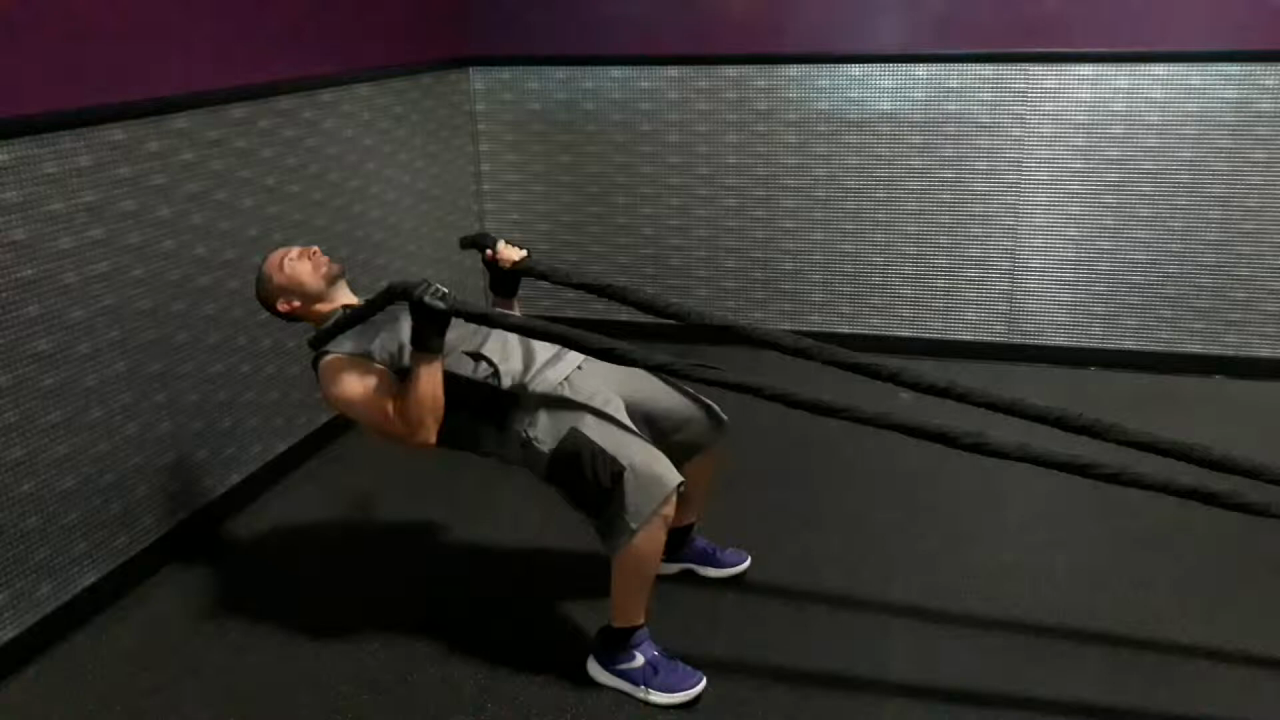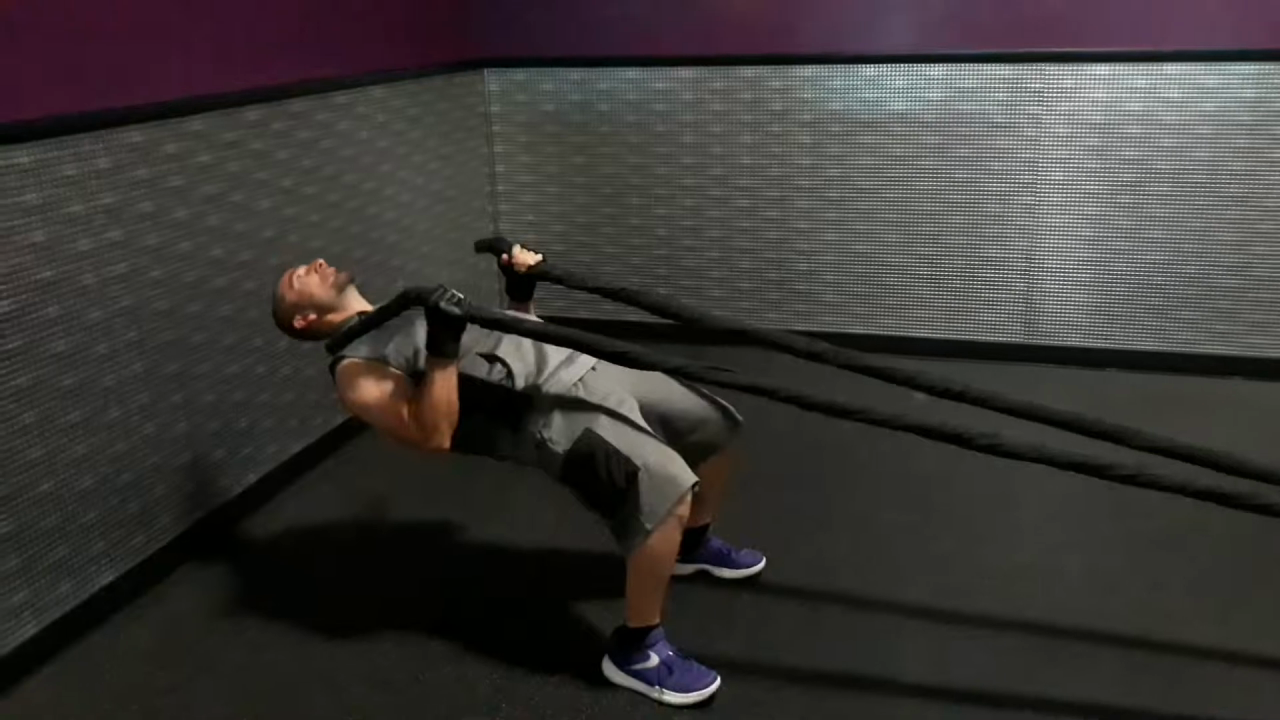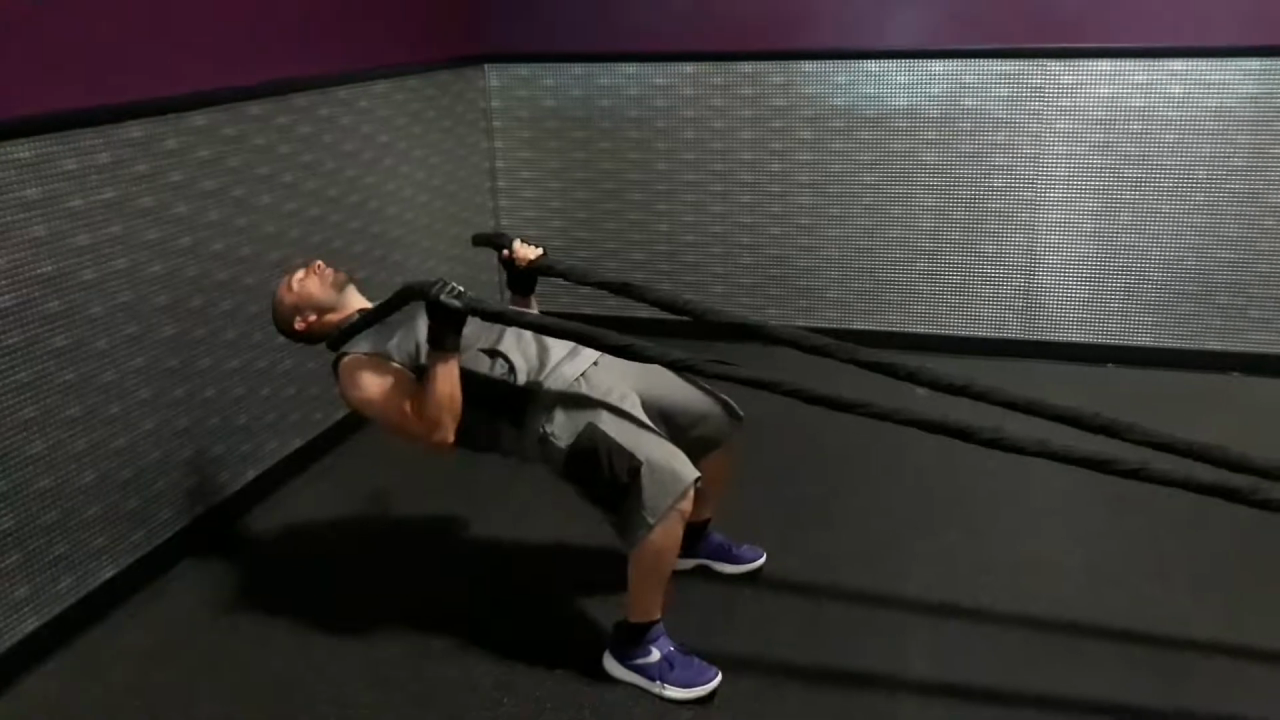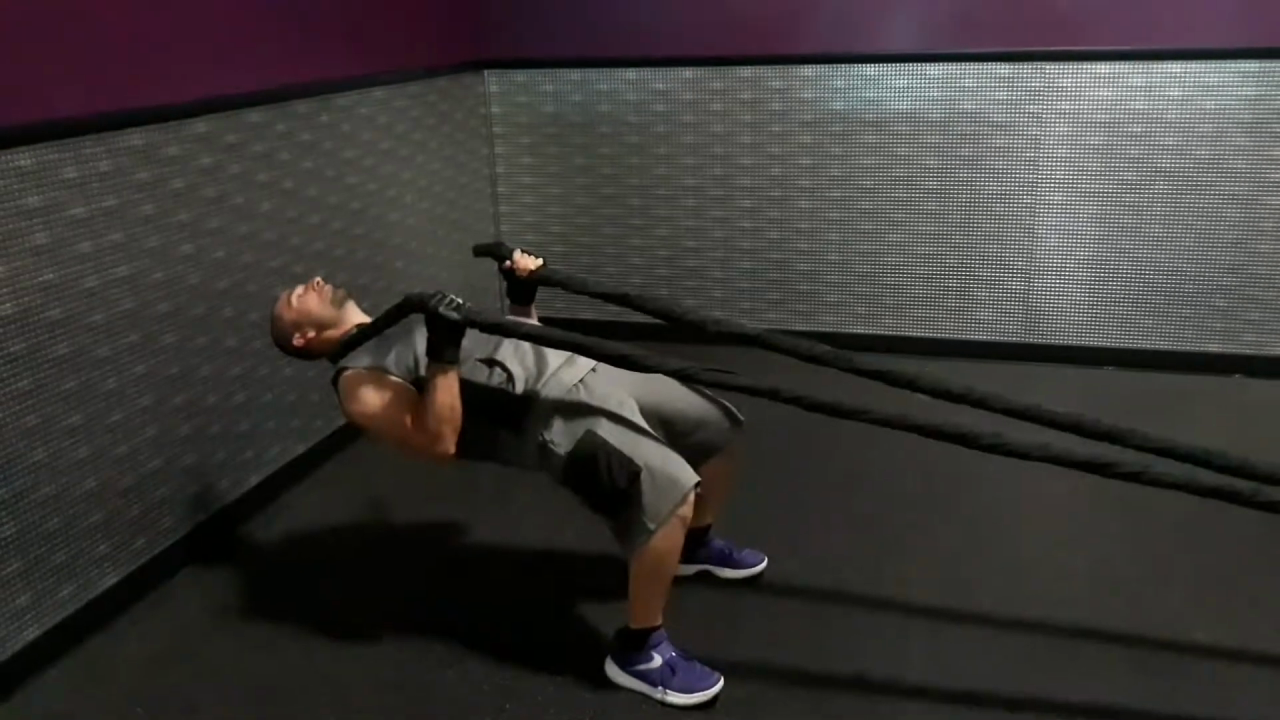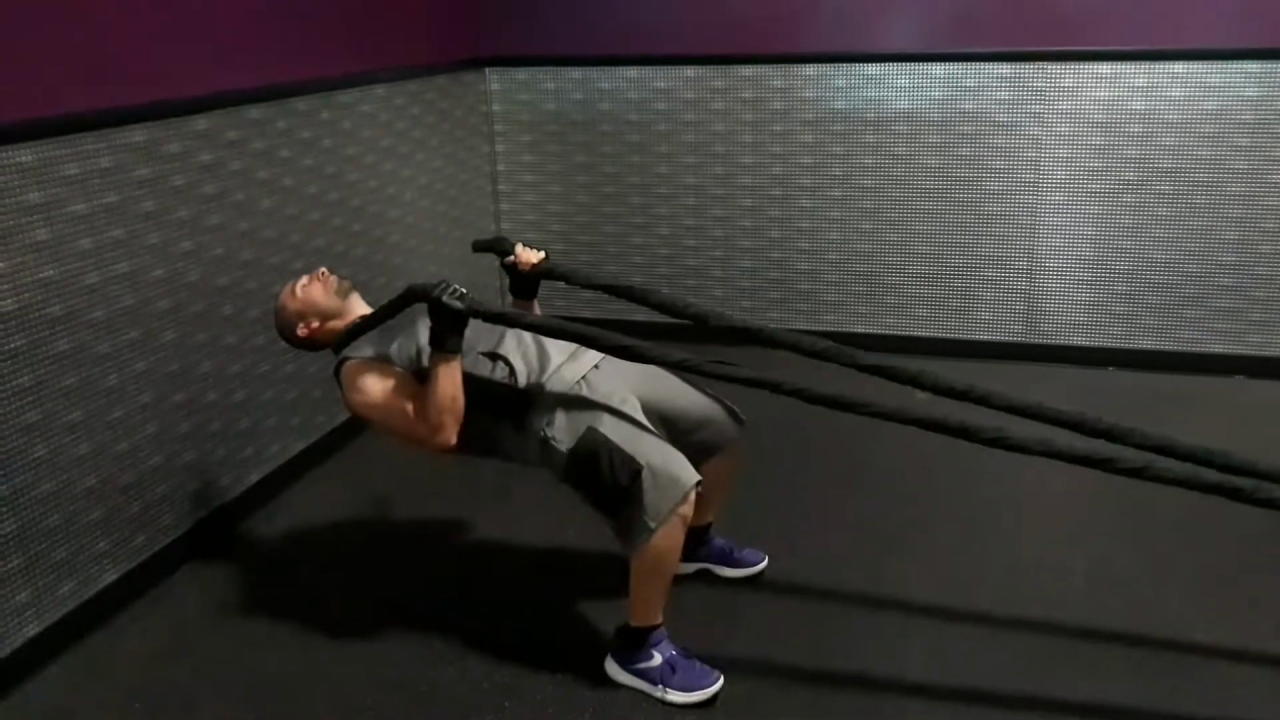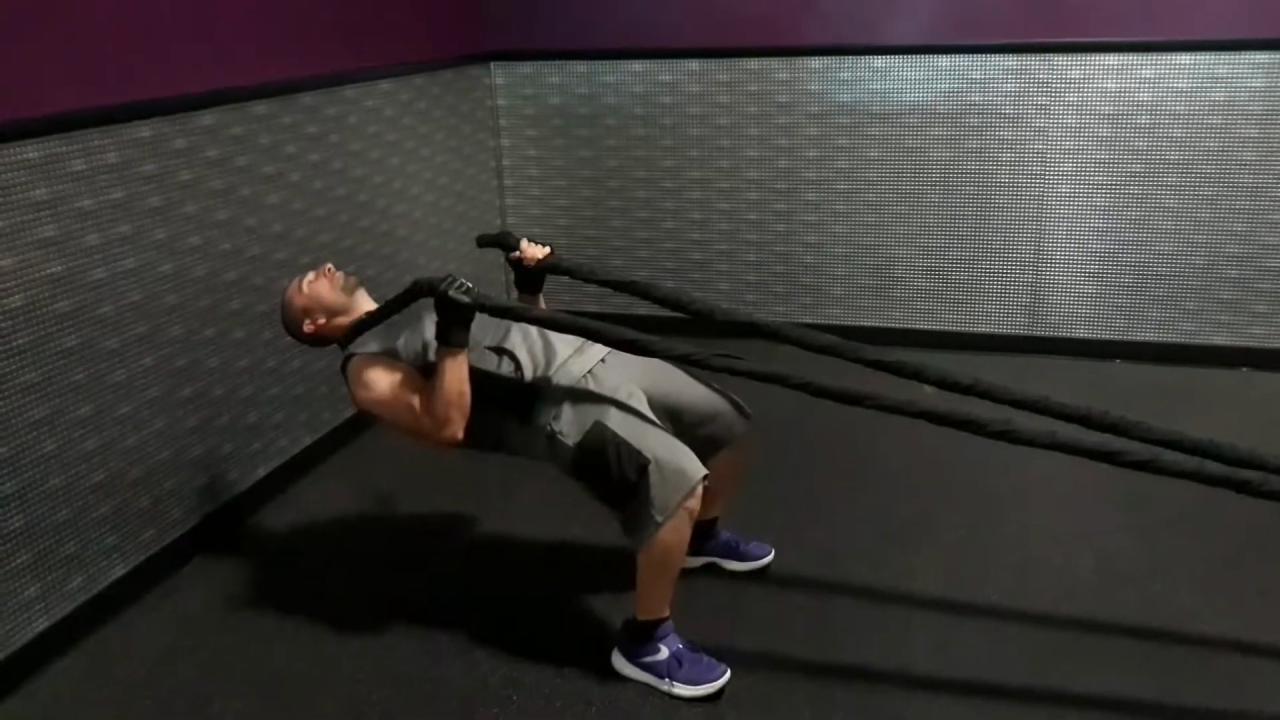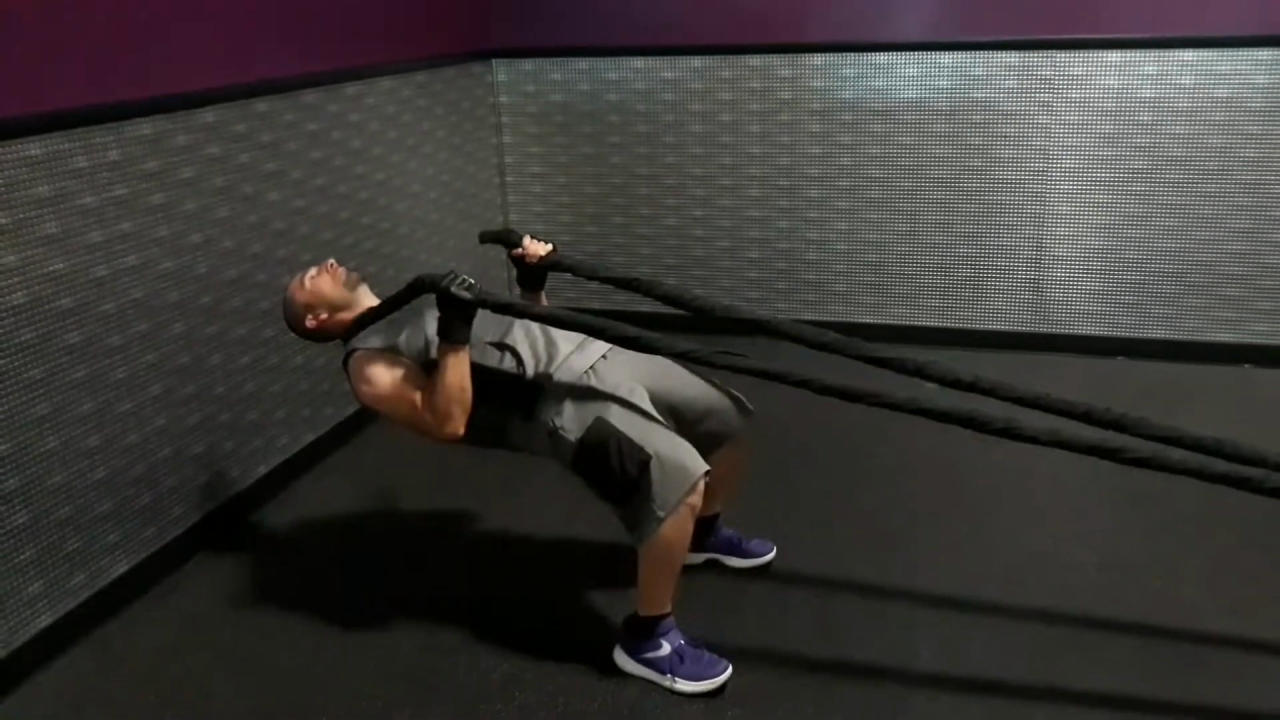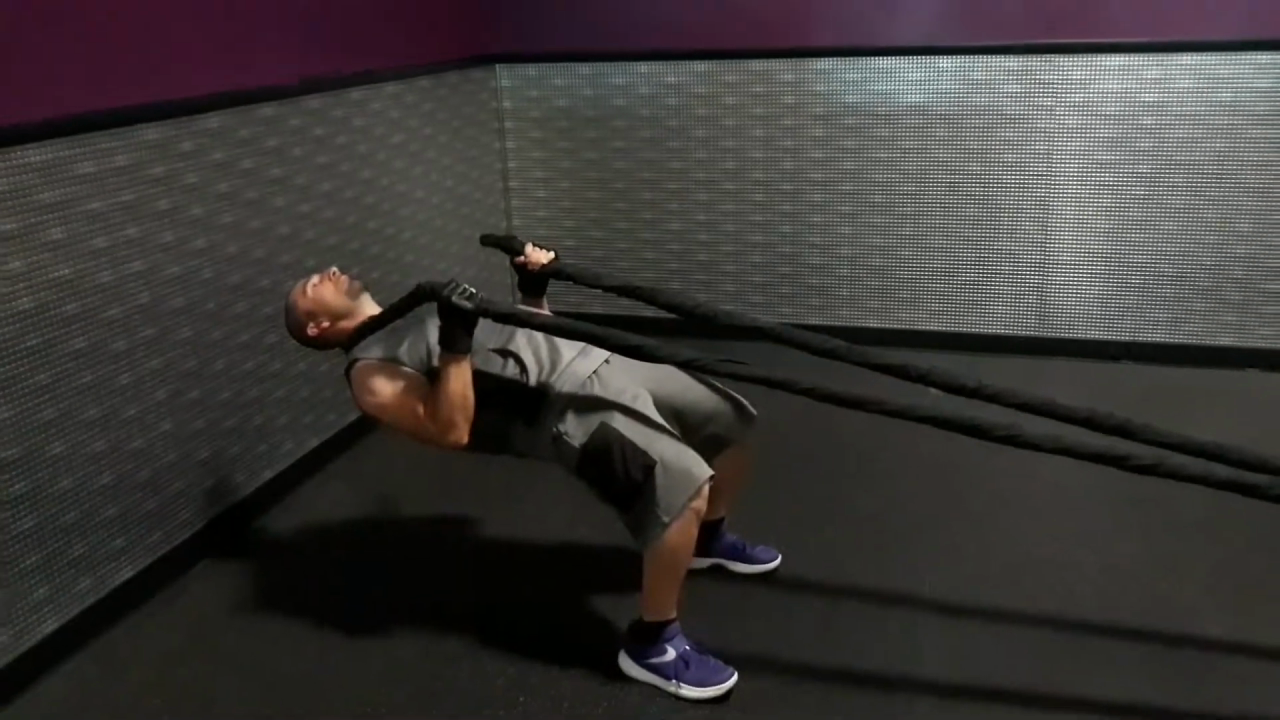
dt=0.4s
person 1, frame 1
left shoulder: (393, 309)
right shoulder: (338, 363)
right elbow: (420, 430)
left wrist: (505, 285)
right wrist: (427, 341)
right hip: (538, 407)
left knee: (702, 427)
right knee: (652, 488)
left ankle: (679, 544)
right ankle: (620, 650)
person 1, frame 2
left shoulder: (406, 316)
right shoulder: (355, 368)
right elbow: (434, 435)
left wrist: (520, 292)
right wrist: (441, 346)
right hip: (552, 406)
left knee: (717, 428)
right knee: (667, 489)
left ankle: (694, 544)
right ankle: (634, 650)
person 1, frame 3
left shoulder: (409, 312)
right shoulder: (358, 364)
right elbow: (439, 430)
left wrist: (522, 285)
right wrist: (445, 339)
right hip: (555, 403)
left knee: (719, 423)
right knee: (670, 484)
left ankle: (695, 539)
right ankle: (636, 645)
person 1, frame 4
left shoulder: (409, 328)
right shoulder: (358, 380)
right elbow: (439, 443)
left wrist: (522, 297)
right wrist: (443, 354)
right hip: (554, 412)
left knee: (719, 429)
right knee: (670, 489)
left ankle: (696, 545)
right ankle: (637, 650)
person 1, frame 5
left shoulder: (408, 319)
right shoulder: (360, 370)
right elbow: (440, 433)
left wrist: (525, 289)
right wrist: (447, 342)
right hip: (556, 407)
left knee: (721, 429)
right knee: (671, 488)
left ankle: (696, 543)
right ankle: (636, 648)
person 1, frame 6
left shoulder: (414, 315)
right shoulder: (366, 366)
right elbow: (447, 427)
left wrist: (530, 284)
right wrist: (453, 336)
right hip: (562, 402)
left knee: (727, 424)
right knee: (678, 483)
left ankle: (704, 538)
right ankle: (644, 643)
person 1, frame 7
left shoulder: (417, 310)
right shoulder: (368, 361)
right elbow: (448, 423)
left wrist: (532, 281)
right wrist: (454, 332)
right hip: (563, 397)
left knee: (728, 421)
right knee: (680, 479)
left ankle: (704, 534)
right ankle: (645, 638)
person 1, frame 8
left shoulder: (417, 318)
right shoulder: (370, 370)
right elbow: (452, 432)
left wrist: (534, 288)
right wrist: (455, 342)
right hip: (566, 401)
left knee: (731, 424)
right knee: (684, 484)
left ankle: (709, 539)
right ankle: (651, 644)
